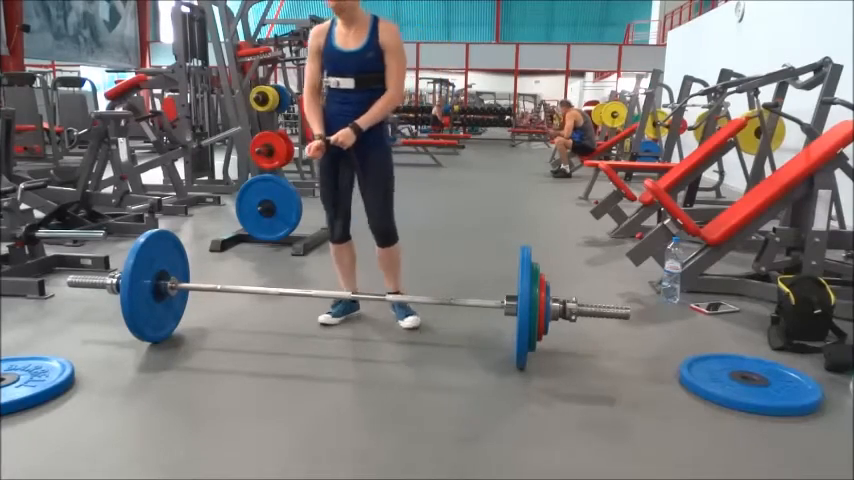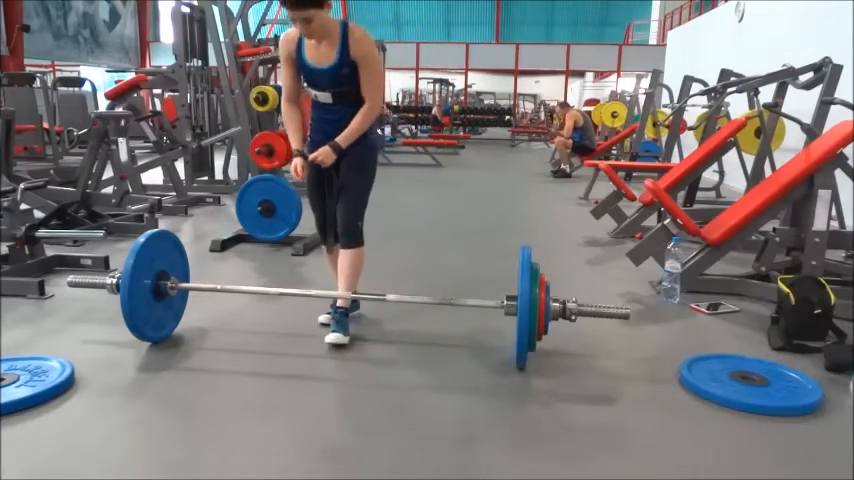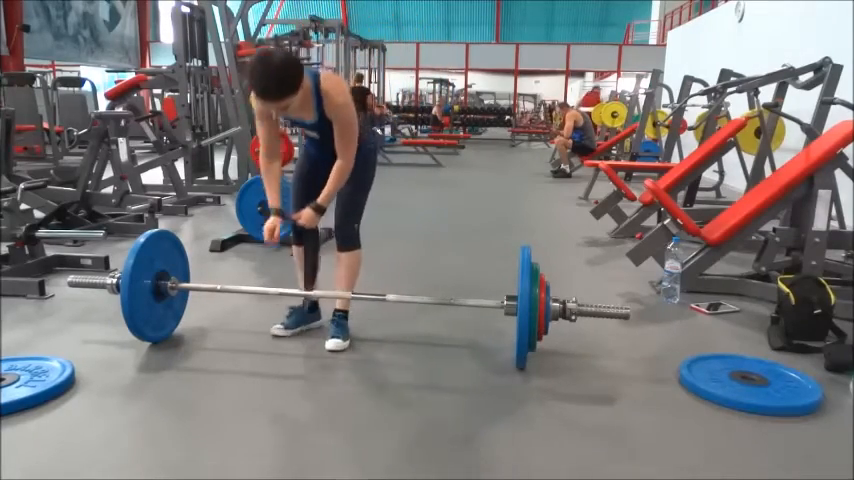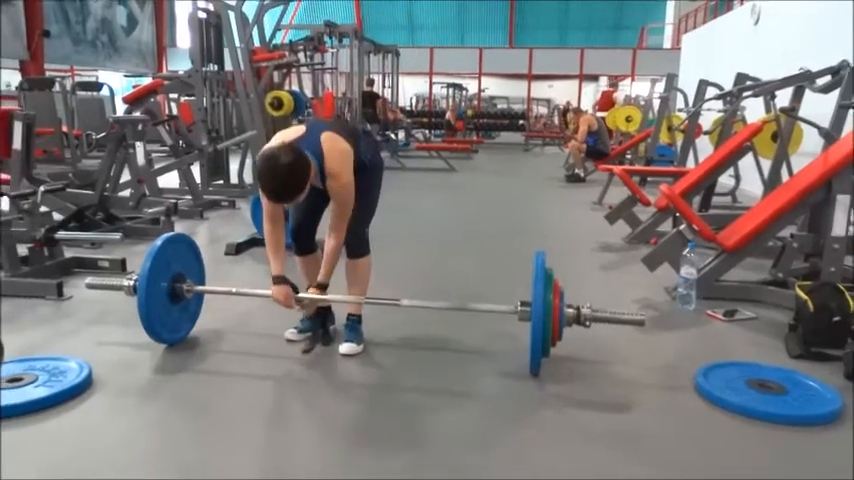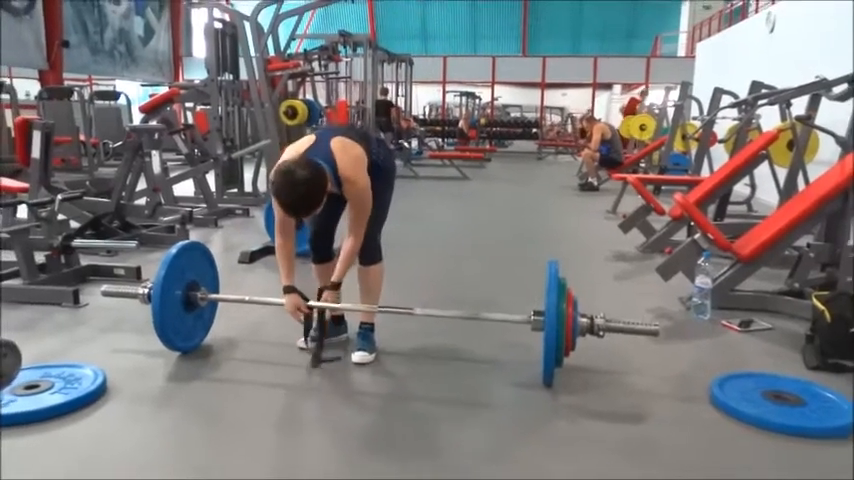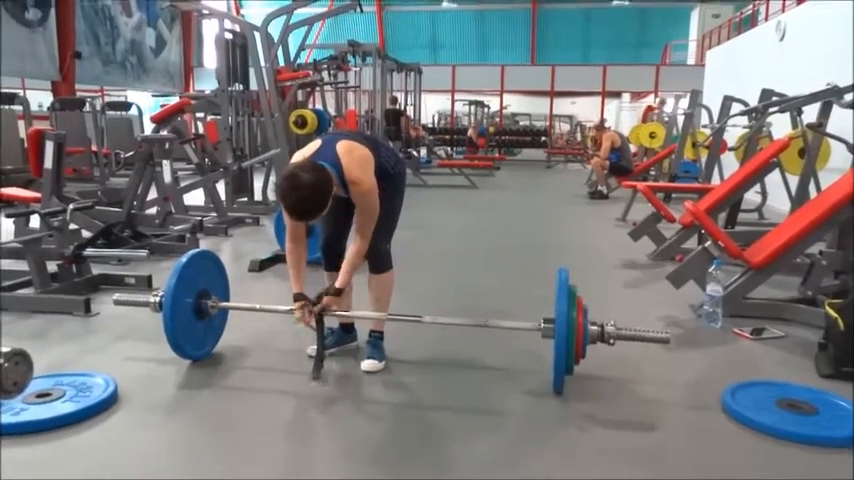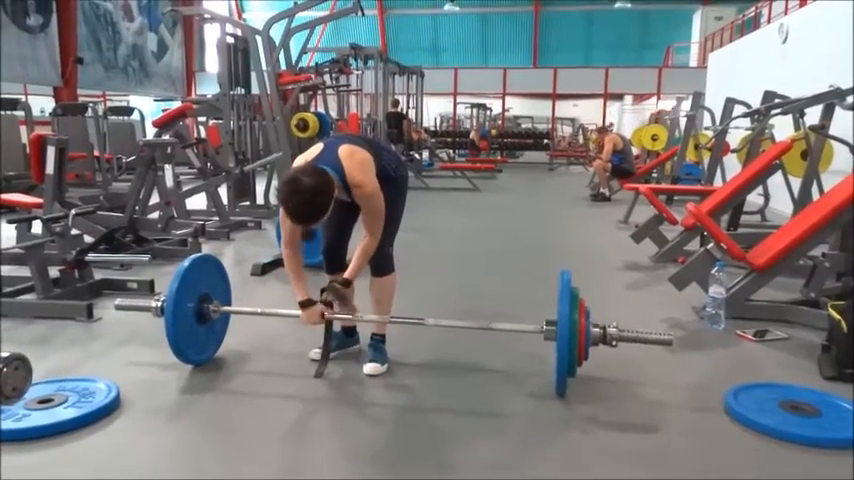
dt=0.4s
person 1, frame 1
left shoulder: (385, 32)
right shoulder: (319, 34)
left elbow: (395, 92)
right elbow: (311, 93)
left wrist: (356, 128)
right wrist: (318, 134)
left hip: (371, 140)
right hip: (332, 141)
left knee: (381, 223)
right knee: (336, 224)
left ankle: (395, 297)
right ankle: (349, 297)
person 1, frame 2
left shoulder: (358, 40)
right shoulder: (289, 42)
left elbow: (373, 104)
right elbow: (290, 102)
left wrist: (337, 146)
right wrist: (298, 151)
left hip: (357, 143)
right hip: (318, 142)
left knee: (349, 226)
right knee: (325, 227)
left ankle: (342, 311)
right ankle: (347, 296)
person 1, frame 3
left shoulder: (334, 94)
right shoulder: (263, 99)
left elbow: (345, 159)
right elbow: (269, 157)
left wrist: (319, 207)
right wrist: (275, 211)
left hip: (356, 154)
right hip: (315, 150)
left knee: (345, 227)
right knee: (298, 226)
left ankle: (341, 315)
right ankle: (308, 306)
person 1, frame 4
left shoulder: (338, 174)
right shoulder: (270, 162)
left elbow: (336, 234)
right elbow: (272, 225)
left wrist: (321, 285)
right wrist: (278, 279)
left hip: (362, 164)
right hip: (313, 161)
left knee: (354, 236)
right knee: (300, 233)
left ankle: (354, 320)
right ankle: (321, 311)
person 1, frame 5
left shoulder: (353, 178)
right shoulder: (282, 175)
left elbow: (355, 236)
right elbow: (283, 236)
left wrist: (333, 286)
right wrist: (288, 289)
left hip: (375, 166)
right hip: (327, 162)
left knee: (368, 241)
right knee: (318, 240)
left ankle: (367, 328)
right ankle: (336, 321)
person 1, frame 6
left shoulder: (360, 181)
right shoulder: (294, 181)
left elbow: (362, 239)
right elbow: (295, 242)
left wrist: (337, 290)
right wrist: (298, 295)
left hip: (384, 174)
right hip: (338, 174)
left knee: (376, 249)
right knee: (330, 248)
left ankle: (376, 337)
right ankle: (345, 329)
person 1, frame 7
left shoulder: (362, 183)
right shoulder: (295, 185)
left elbow: (372, 235)
right elbow: (290, 247)
left wrist: (345, 281)
right wrist: (305, 301)
left hip: (386, 177)
right hip: (340, 178)
left knee: (380, 253)
right knee: (331, 250)
left ankle: (379, 340)
right ankle: (348, 332)
